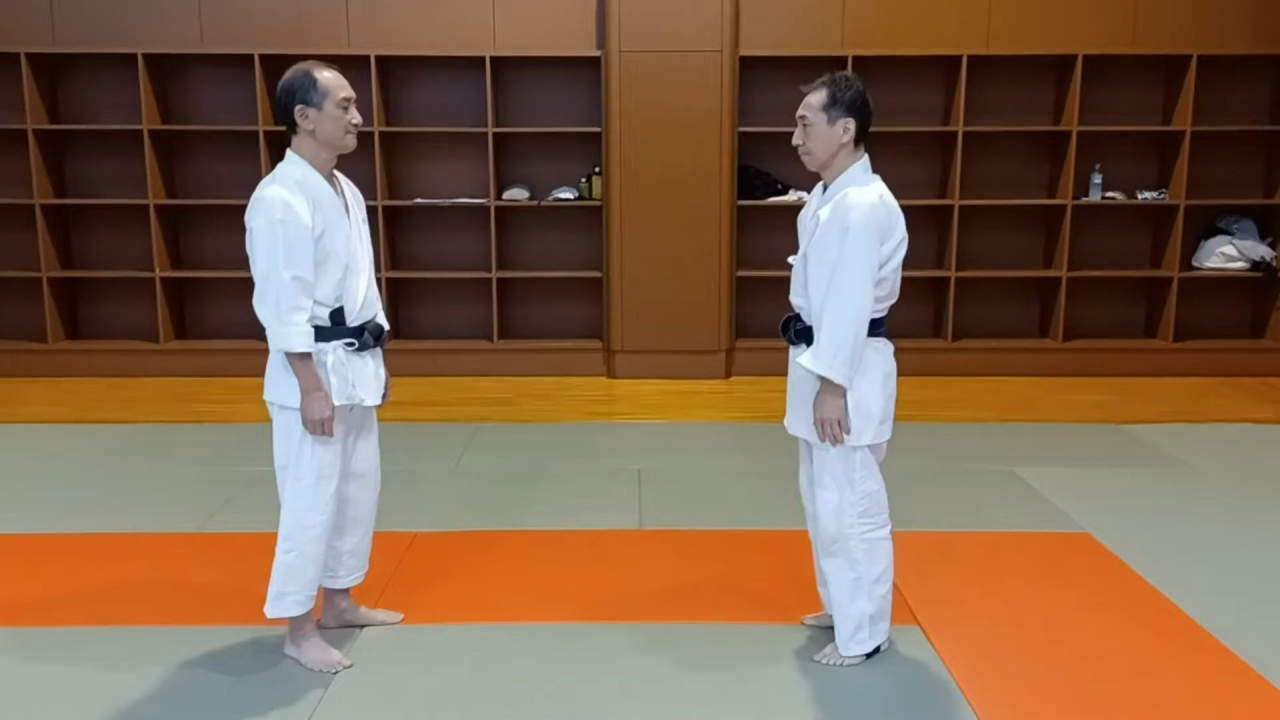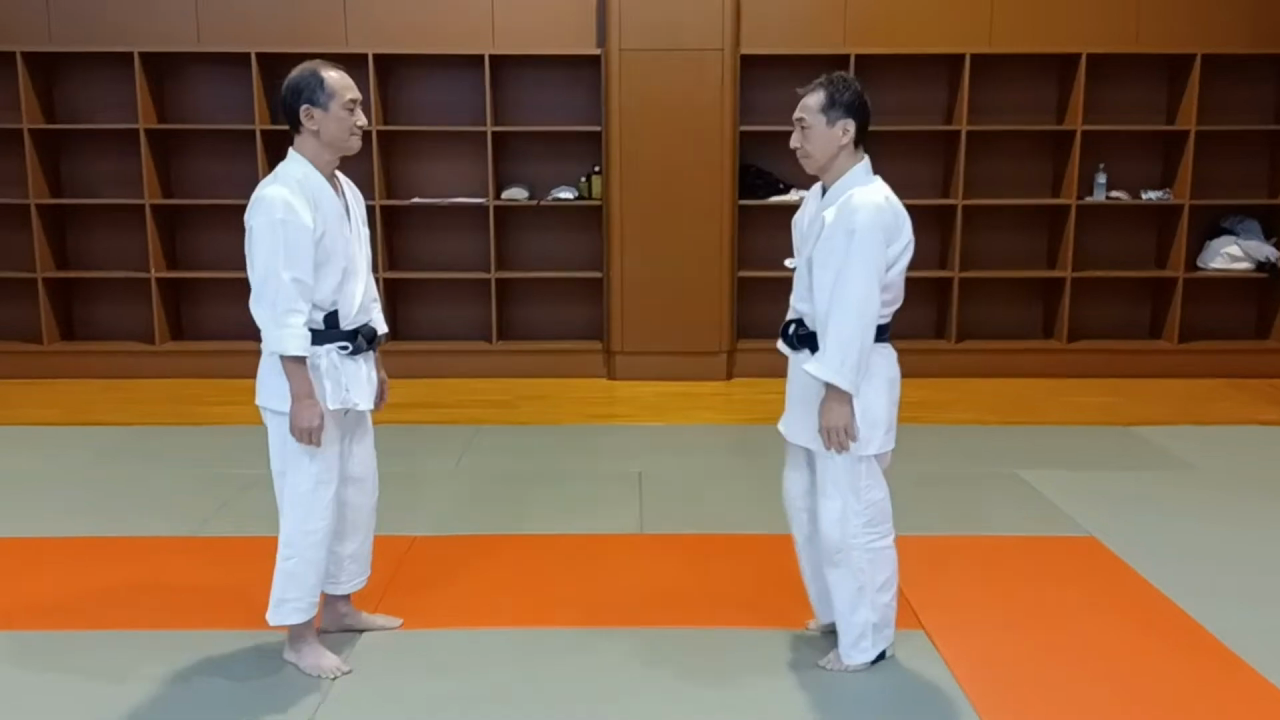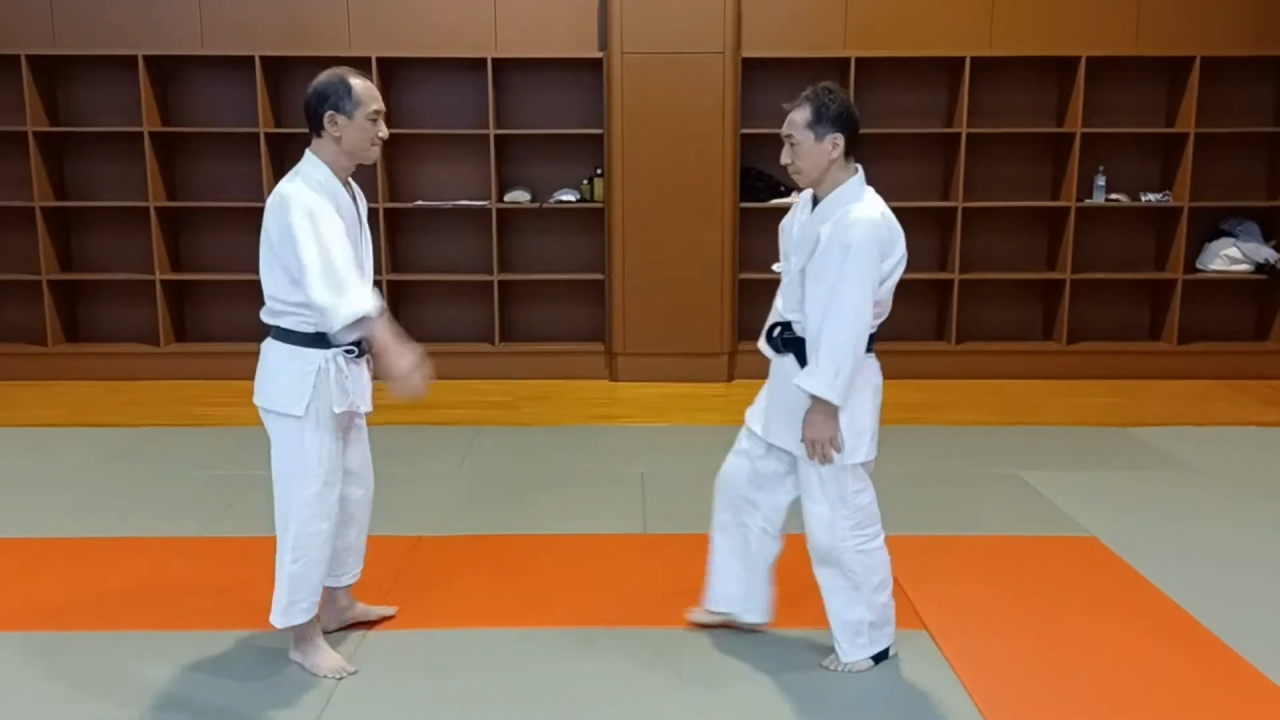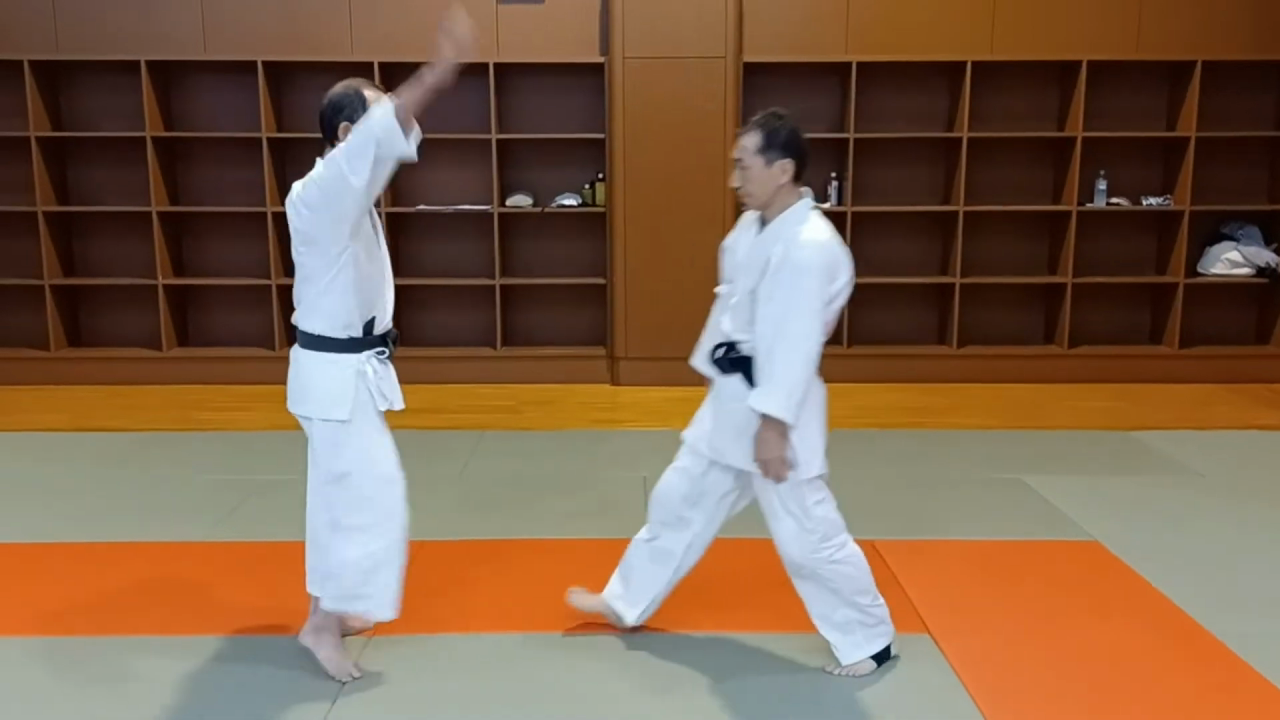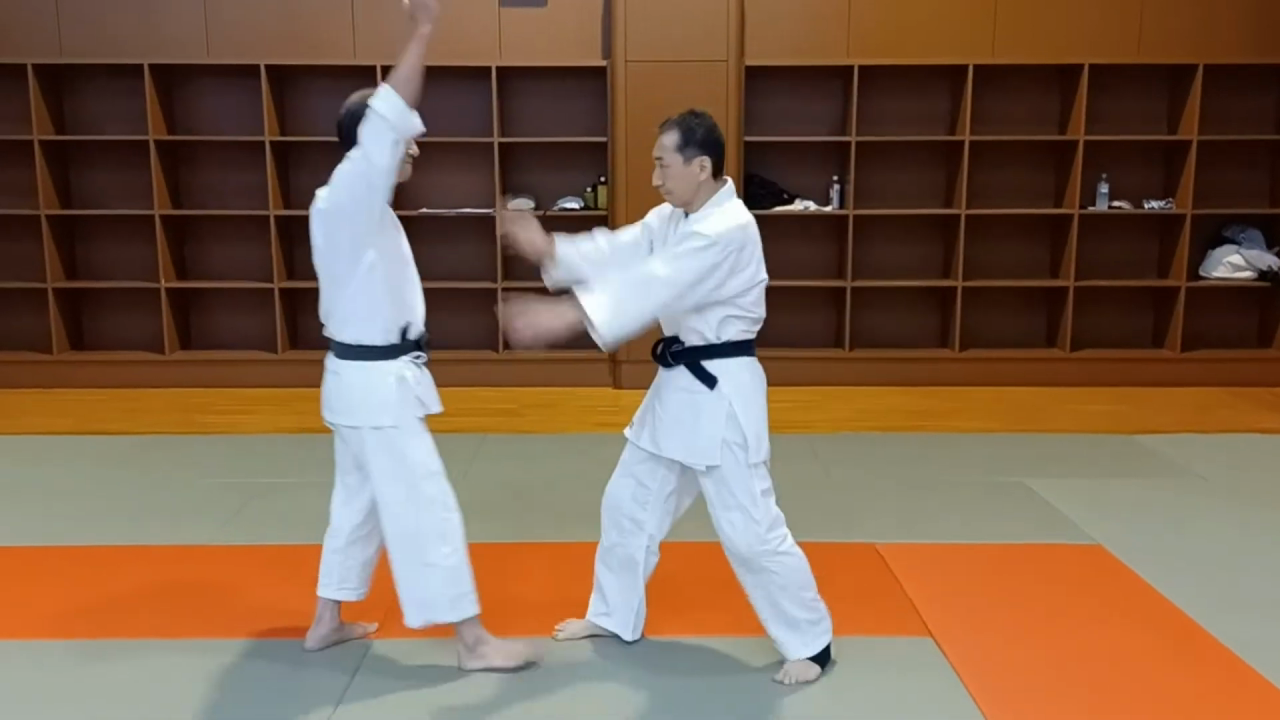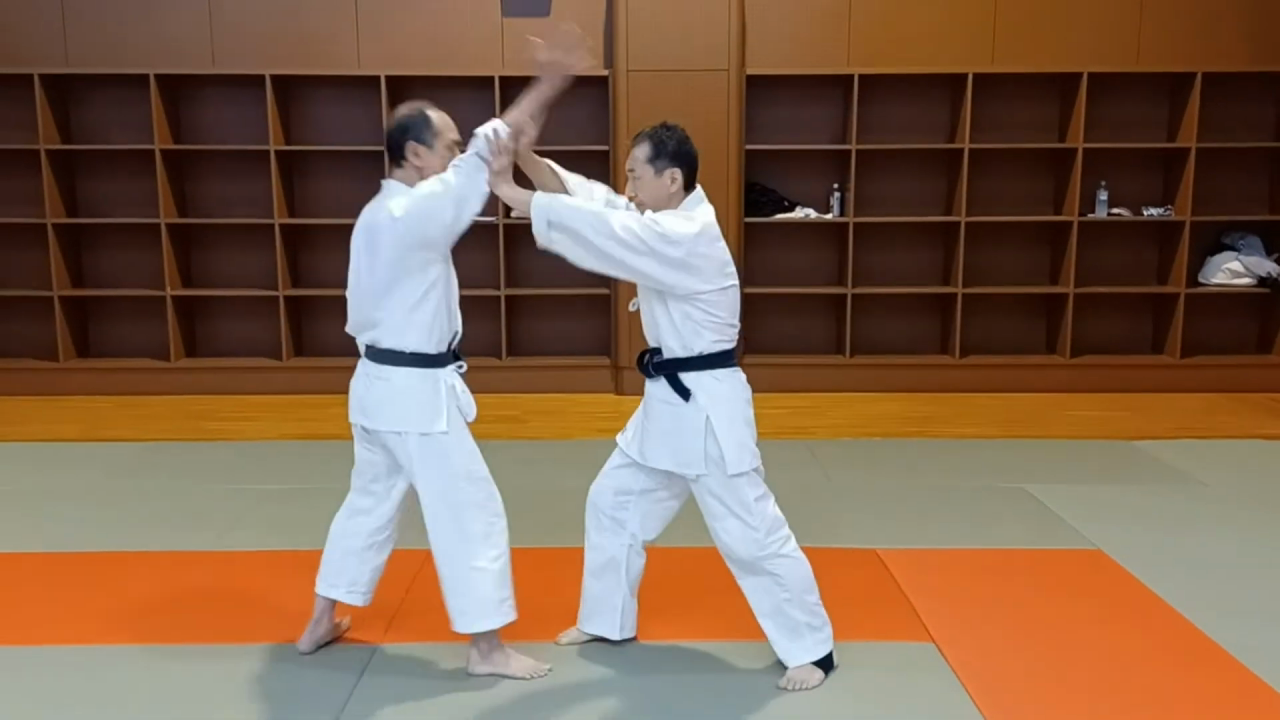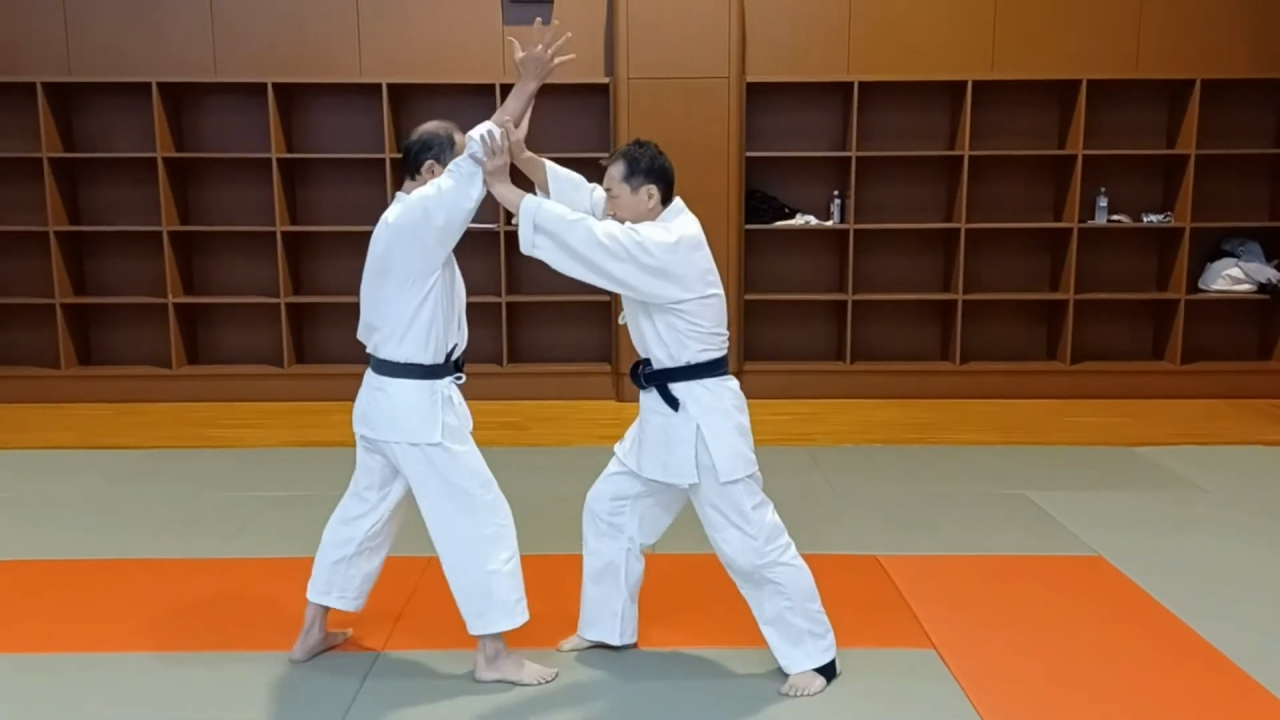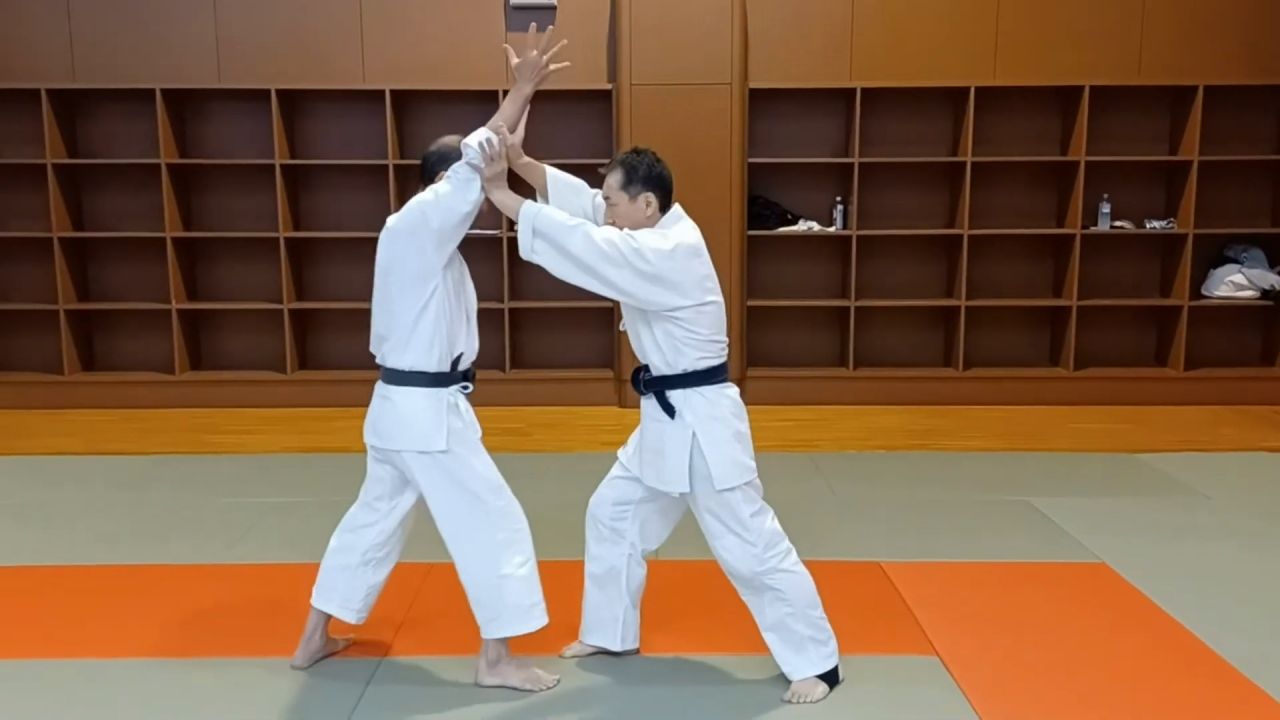
dt=0.3s
person 1, frame 1
left shoulder: (344, 190)
right shoulder: (280, 199)
right elbow: (282, 305)
left wrist: (375, 359)
right wrist: (311, 388)
left hip: (354, 364)
right hip: (313, 370)
left knee: (357, 487)
right knee: (312, 498)
left ankle: (339, 601)
right ankle: (299, 627)
person 1, frame 2
left shoulder: (346, 191)
right shoulder: (281, 199)
right elbow: (278, 306)
left wrist: (373, 361)
right wrist: (303, 396)
left hip: (347, 366)
right hip: (306, 373)
left knee: (356, 490)
right knee: (310, 504)
left ankle: (338, 606)
right ankle: (299, 634)
person 1, frame 3
left shoulder: (345, 191)
right shoulder: (300, 199)
right elbow: (333, 288)
left wrist: (393, 340)
right wrist: (390, 350)
left hip: (336, 366)
right hip: (302, 373)
left knee: (352, 487)
right knee: (310, 504)
left ankle: (335, 601)
right ankle: (302, 632)
person 1, frame 4
left shoulder: (348, 196)
right shoulder: (318, 195)
right elbow: (372, 141)
right wrist: (440, 69)
left hip: (348, 367)
right hip: (336, 375)
left knee: (341, 497)
right knee: (375, 497)
left ankle: (330, 613)
right ankle: (329, 625)
person 1, frame 5
left shoulder: (358, 204)
right shoulder: (345, 198)
right elbow: (384, 119)
left hip: (365, 376)
right hip: (378, 384)
left knee: (359, 503)
right knee: (424, 508)
left ankle: (328, 621)
right ankle: (471, 639)
person 1, frame 6
left shoulder: (376, 215)
right shoulder: (420, 210)
right elbow: (482, 160)
right wrist: (545, 85)
left hip: (376, 382)
right hip: (419, 392)
left knee: (369, 502)
right knee: (470, 512)
left ankle: (320, 623)
right ankle: (486, 645)
person 1, frame 7
left shoulder: (399, 224)
right shoulder: (418, 220)
right elbow: (478, 163)
right wrist: (528, 84)
left hip: (385, 394)
right hip: (420, 403)
left knee: (364, 510)
right knee: (477, 518)
left ankle: (313, 631)
right ankle: (492, 653)
person 1, frame 8
left shoulder: (425, 238)
right shoulder: (416, 225)
right elbow: (472, 164)
right wrist: (523, 89)
left hip: (401, 405)
right hip: (427, 411)
left knee: (374, 519)
right knee: (492, 523)
left ankle: (315, 638)
right ankle: (496, 658)
person 2, frame 1
left shoulder: (863, 206)
right shoulder: (830, 196)
left elbow: (850, 306)
left wrist: (832, 387)
left hip: (847, 371)
right hip: (823, 360)
left knee: (850, 506)
right knee: (824, 499)
left ankle: (862, 633)
right ankle: (845, 606)
person 2, frame 2
left shoulder: (869, 208)
right shoulder: (820, 199)
left elbow: (854, 309)
left wrist: (837, 393)
left hip: (852, 377)
right hip: (816, 369)
left knee: (849, 518)
right knee: (808, 502)
left ankle: (865, 641)
right ankle: (841, 609)
person 2, frame 3
left shoulder: (864, 222)
right shoulder: (807, 206)
left elbow: (846, 321)
left wrist: (824, 407)
right wrist: (777, 357)
left hip: (835, 386)
right hip: (793, 375)
left knee: (840, 524)
right knee: (743, 486)
left ankle: (868, 640)
right ankle: (737, 602)
person 2, frame 4
left shoulder: (811, 246)
right shoulder: (751, 230)
left elbow: (792, 341)
left wrist: (777, 425)
right wrist: (719, 386)
left hip: (779, 403)
right hip: (734, 395)
left knee: (808, 535)
right knee: (680, 501)
left ankle: (870, 642)
right ankle: (625, 602)
person 2, frame 5
left shoulder: (727, 230)
right shoulder: (675, 219)
left elbow: (656, 286)
right elbow: (617, 251)
left wrist: (566, 316)
right wrist: (548, 249)
left hip: (720, 394)
right hip: (678, 385)
left knee: (750, 529)
right knee: (628, 506)
left ankle: (810, 642)
right ankle: (614, 617)
person 2, frame 6
left shoulder: (687, 236)
right shoulder: (666, 220)
left elbow: (599, 232)
right elbow: (592, 200)
left wrist: (512, 193)
right wrist: (531, 163)
left hip: (708, 404)
right hip: (668, 400)
left knee: (753, 534)
right knee: (613, 503)
left ankle: (812, 648)
right ankle: (607, 619)
person 2, frame 7
left shoulder: (670, 247)
right shoulder: (659, 229)
left elbow: (586, 238)
right elbow: (581, 200)
left wrist: (506, 192)
right wrist: (524, 160)
left hip: (703, 413)
right hip: (664, 409)
left knee: (752, 541)
right knee: (609, 510)
left ankle: (814, 655)
right ankle: (607, 626)
person 2, frame 8
left shoulder: (668, 254)
right shoulder: (659, 234)
left elbow: (582, 243)
right elbow: (578, 203)
left wrist: (503, 197)
right wrist: (521, 163)
left hip: (702, 420)
right hip: (666, 417)
left knee: (751, 548)
right knee: (612, 517)
left ankle: (817, 662)
right ankle: (610, 632)
